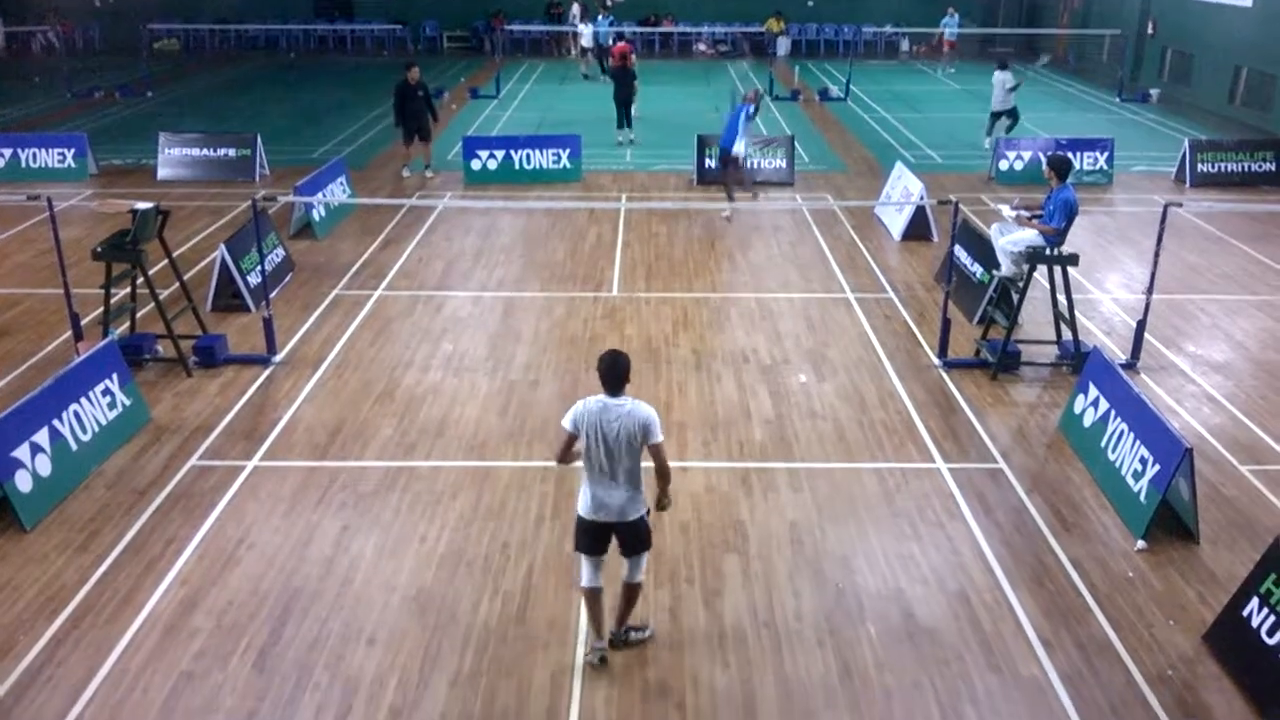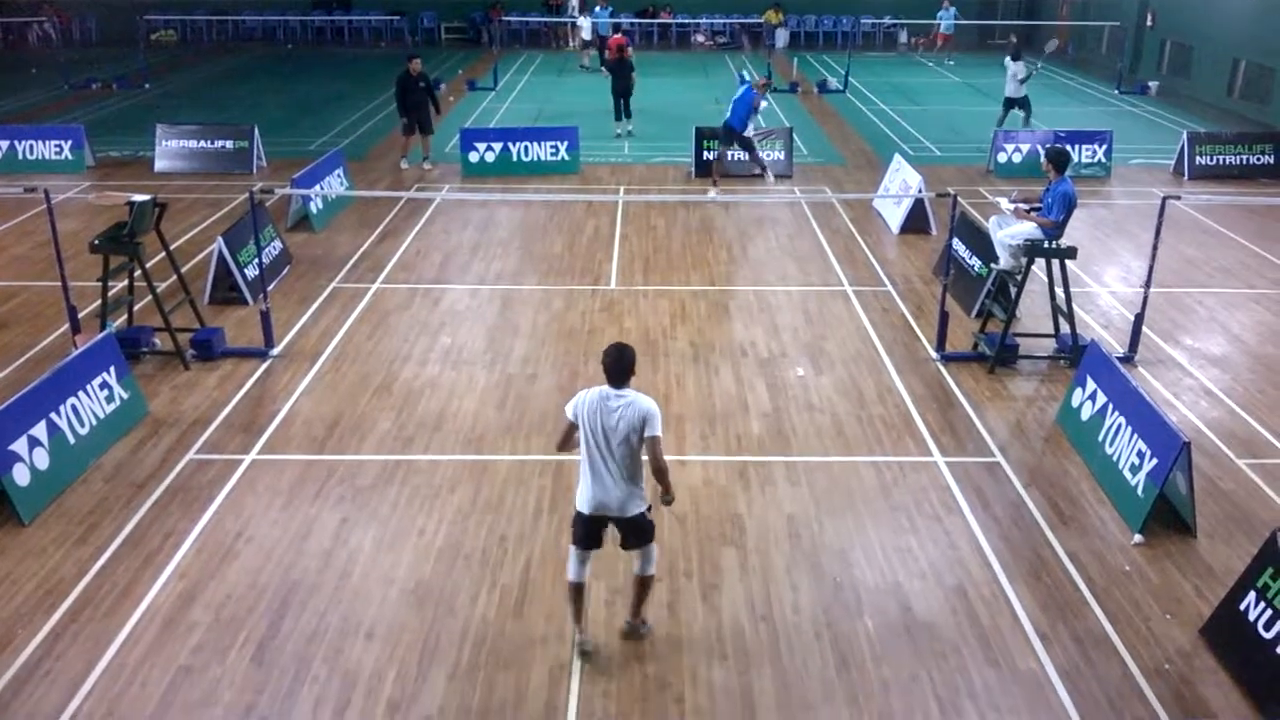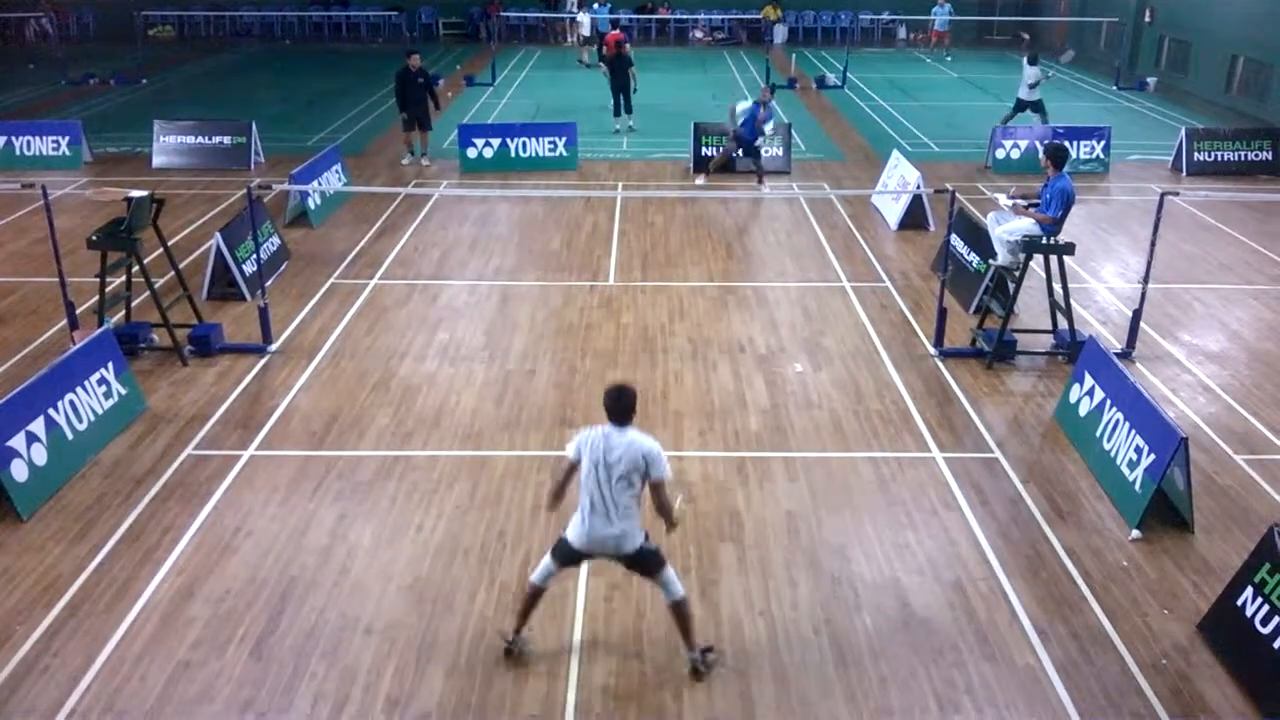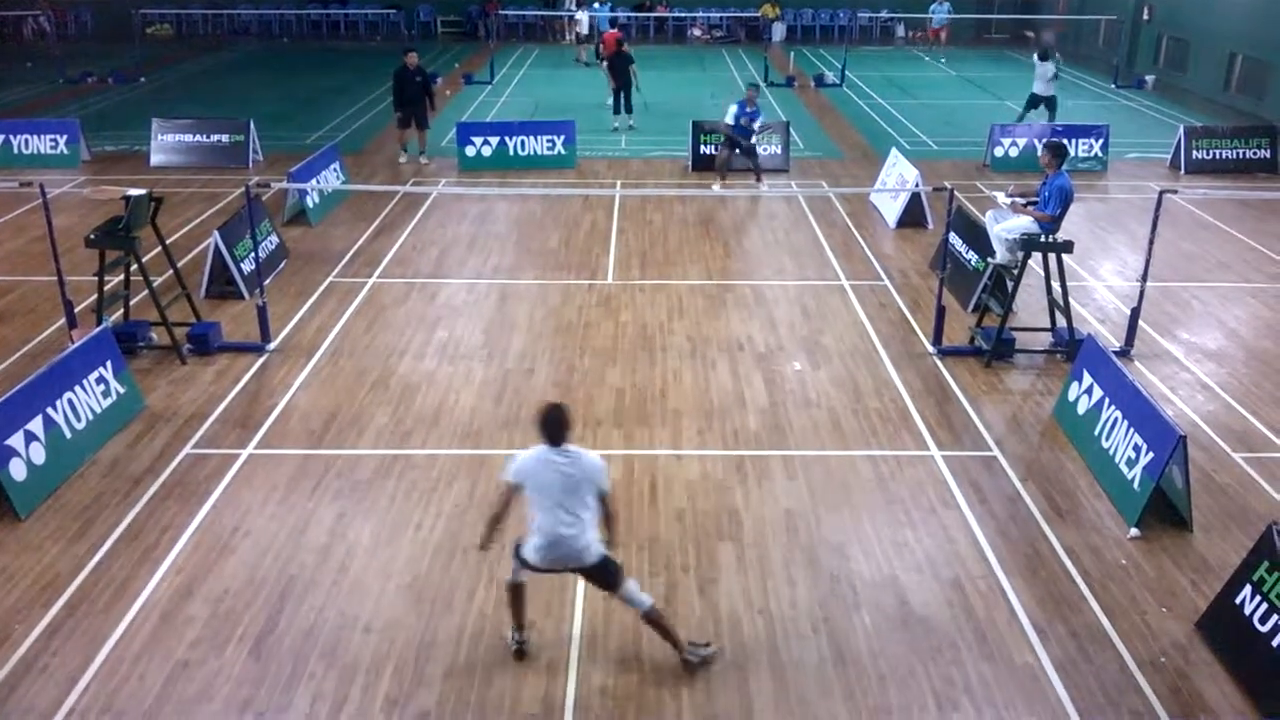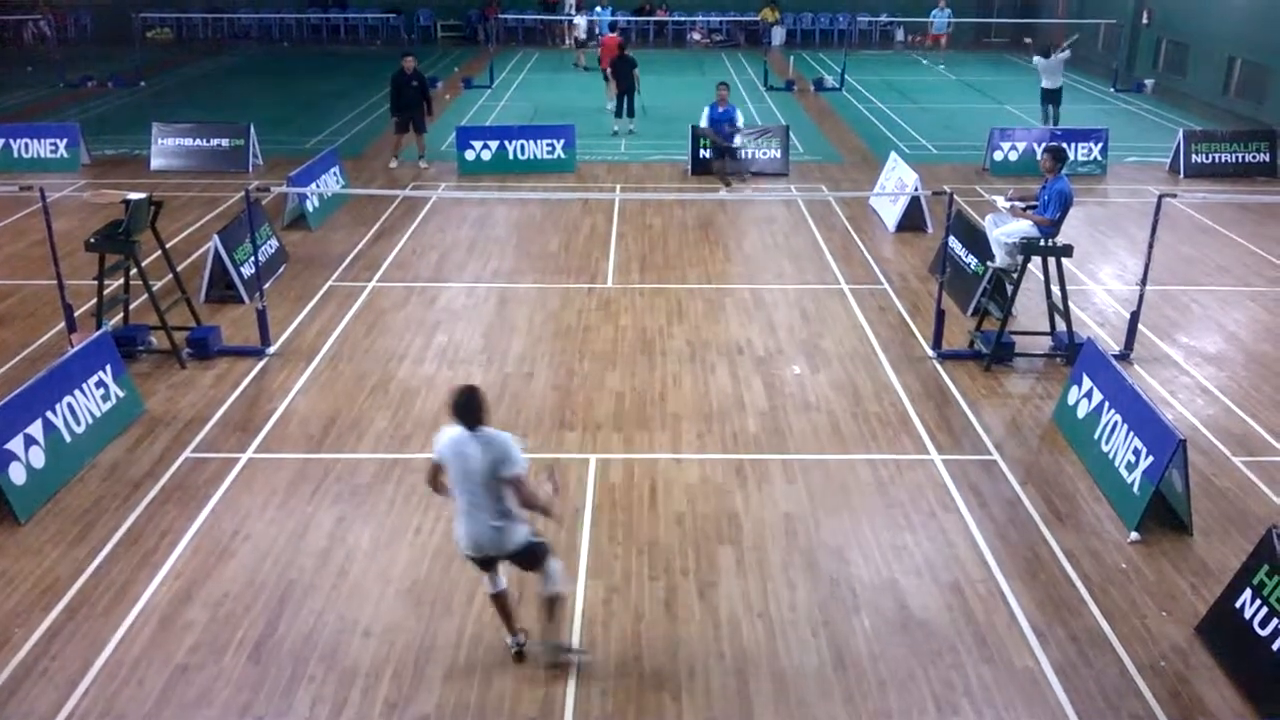
dt=0.2s
person 1, frame 1
left shoulder: (582, 410)
right shoulder: (644, 414)
left elbow: (561, 457)
right elbow: (662, 468)
right wrist: (664, 494)
left hip: (592, 507)
right hip: (630, 508)
left knee: (590, 572)
right knee: (635, 567)
left ankle: (597, 643)
right ankle: (619, 631)
person 1, frame 2
left shoulder: (584, 400)
right shoulder: (645, 407)
left elbow: (561, 445)
right elbow: (656, 462)
right wrist: (667, 491)
left hip: (590, 502)
right hip: (630, 503)
left knee: (578, 563)
right knee: (646, 557)
left ankle: (581, 635)
right ankle: (634, 623)
person 1, frame 3
left shoulder: (586, 438)
right shoulder: (649, 448)
left elbow: (560, 484)
right elbow: (661, 504)
left wrist: (553, 503)
right wrist: (671, 520)
left hip: (583, 535)
right hip: (626, 538)
left knee: (544, 572)
right knee: (670, 584)
left ankle: (515, 638)
right ankle: (695, 655)
person 1, frame 4
left shoulder: (524, 460)
right shoulder: (592, 462)
left elbow: (501, 507)
right elbow: (607, 510)
left wrist: (488, 534)
right wrist: (610, 538)
left hip: (541, 552)
right hip: (586, 551)
left knee: (518, 566)
right knee: (634, 596)
left ankle: (518, 637)
right ankle: (686, 651)
person 1, frame 5
left shoulder: (446, 438)
right shoulder: (502, 443)
left elbow: (433, 481)
right elbow: (524, 497)
right wrist: (546, 507)
left hip: (471, 540)
right hip: (509, 534)
left knee: (493, 576)
right knee: (552, 572)
left ankle: (515, 638)
right ankle: (554, 644)
